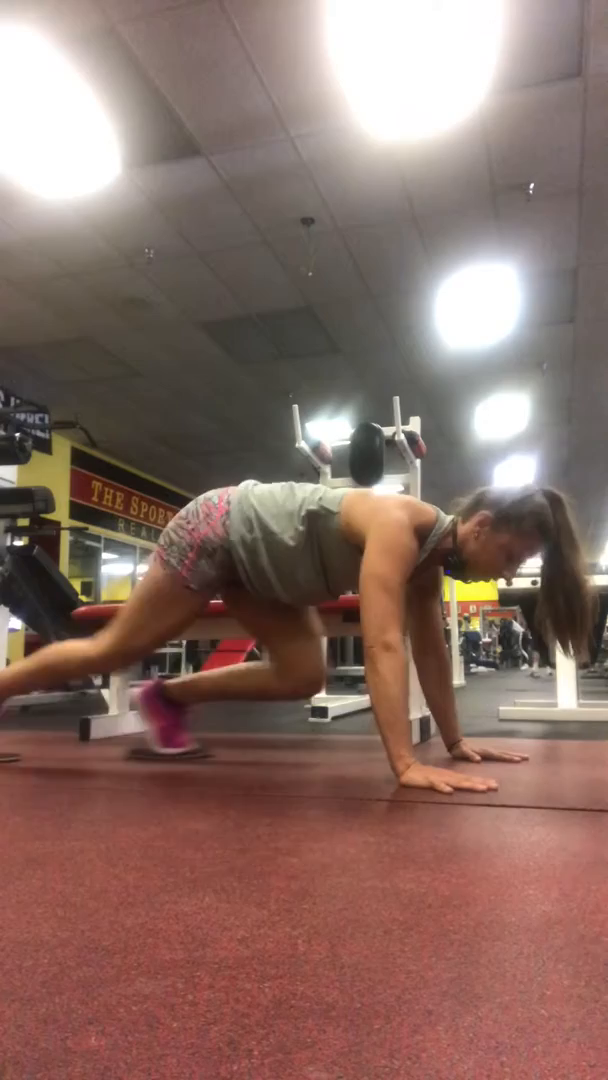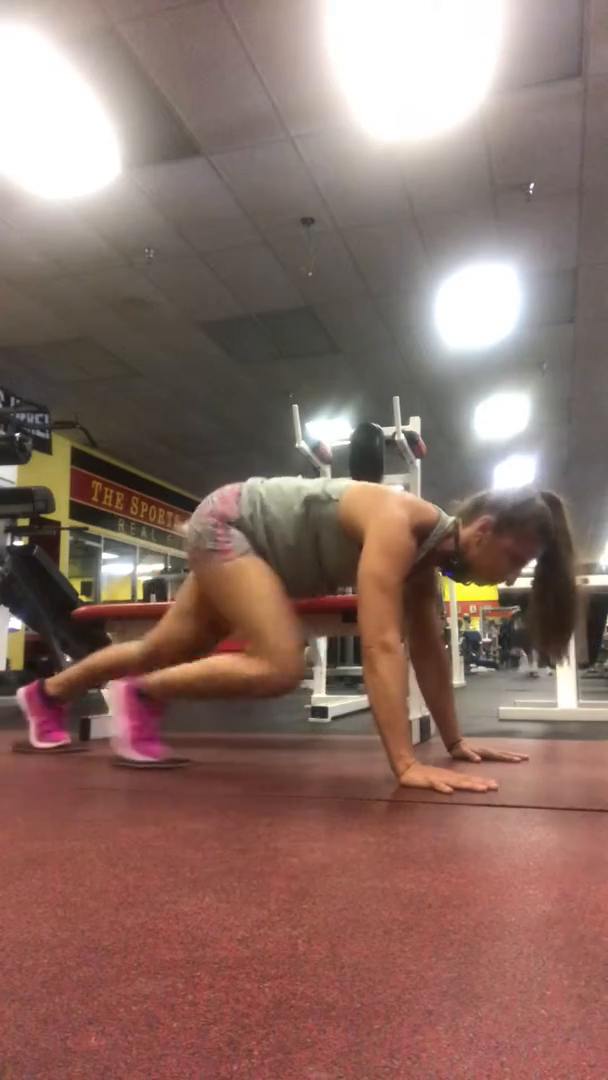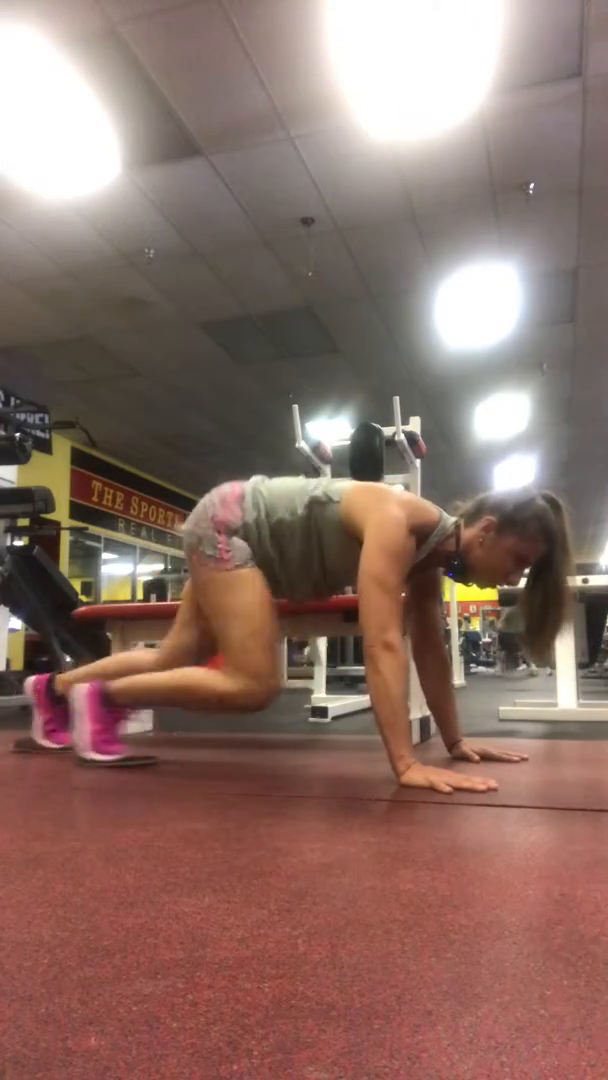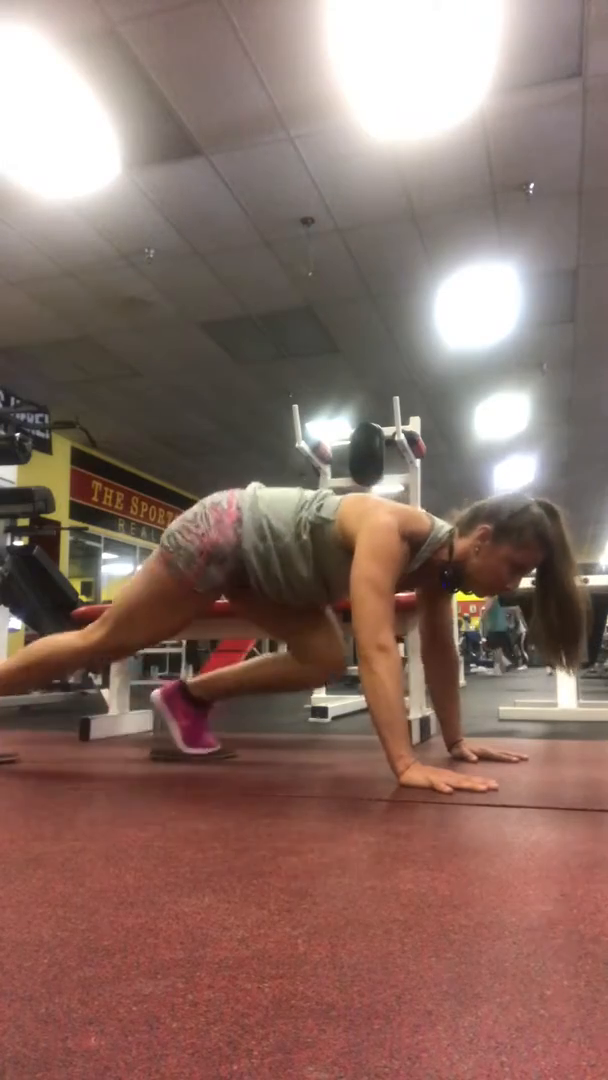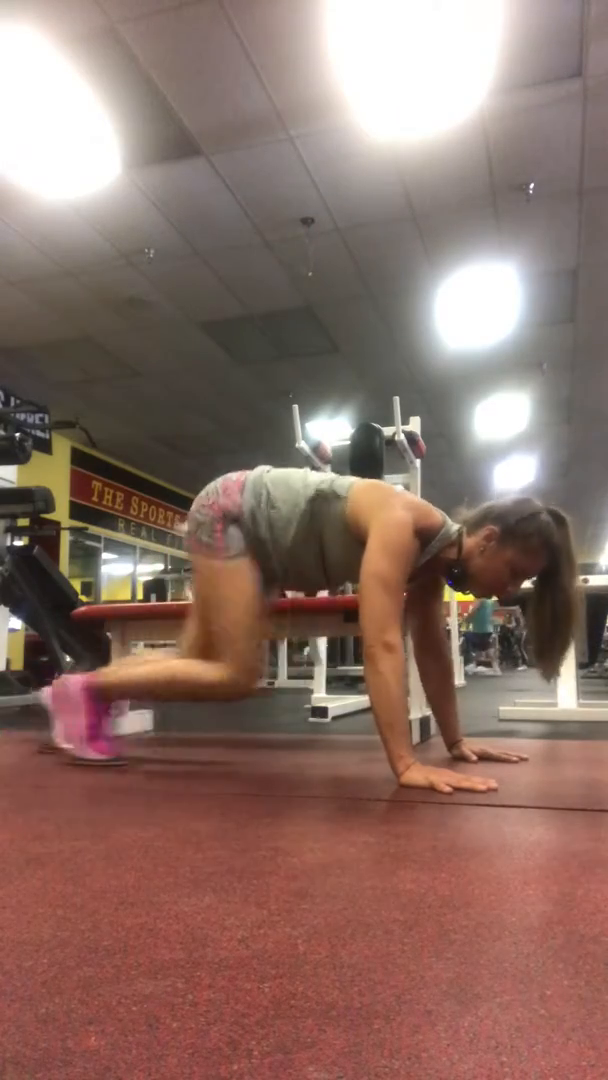
dt=0.3s
person 1, frame 1
left shoulder: (430, 550)
right shoulder: (398, 527)
left elbow: (429, 649)
right elbow: (383, 647)
left wrist: (455, 742)
right wrist: (405, 765)
left hip: (248, 556)
right hip: (212, 533)
left knee: (306, 675)
right knee: (112, 649)
left ankle: (167, 699)
person 1, frame 2
left shoulder: (429, 551)
right shoulder: (399, 526)
left elbow: (427, 648)
right elbow: (381, 645)
left wrist: (453, 742)
right wrist: (406, 765)
left hip: (249, 542)
right hip: (226, 523)
left knee: (156, 652)
right knee: (281, 668)
left ankle: (45, 697)
right ankle: (142, 696)
person 1, frame 3
left shoulder: (436, 548)
right shoulder: (397, 525)
left elbow: (429, 647)
right elbow: (383, 647)
left wrist: (454, 740)
right wrist: (406, 765)
left hip: (250, 539)
right hip: (224, 524)
left knee: (172, 660)
right knee: (255, 687)
left ankle: (57, 686)
right ankle: (101, 696)
person 1, frame 4
left shoulder: (437, 560)
right shoulder: (390, 533)
left elbow: (439, 653)
right elbow: (377, 648)
left wrist: (456, 742)
right wrist: (406, 764)
left hip: (254, 555)
right hip: (217, 535)
left knee: (324, 662)
right knee: (103, 644)
left ankle: (187, 698)
person 1, frame 5
left shoulder: (437, 554)
right shoulder: (402, 527)
left elbow: (432, 649)
right elbow: (382, 646)
left wrist: (456, 741)
right wrist: (406, 764)
left hip: (263, 534)
right hip: (230, 510)
left knee: (201, 661)
right knee: (234, 674)
left ankle: (90, 691)
right ankle: (86, 689)
